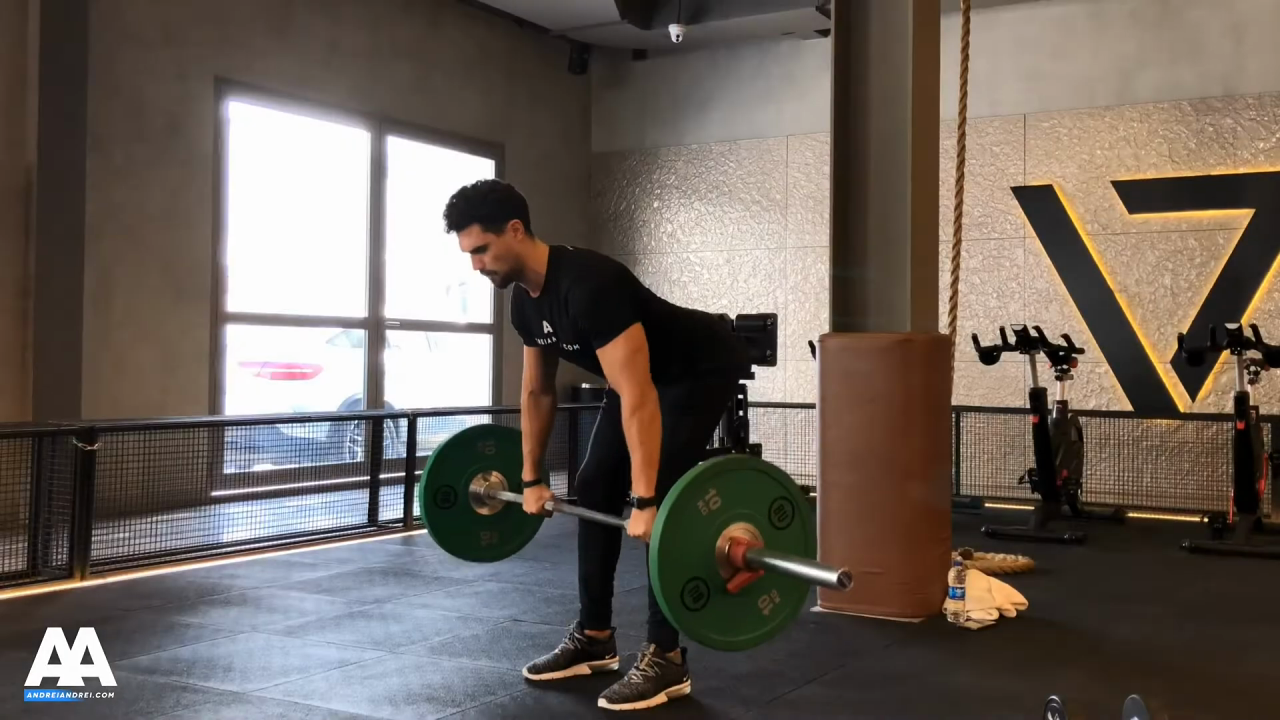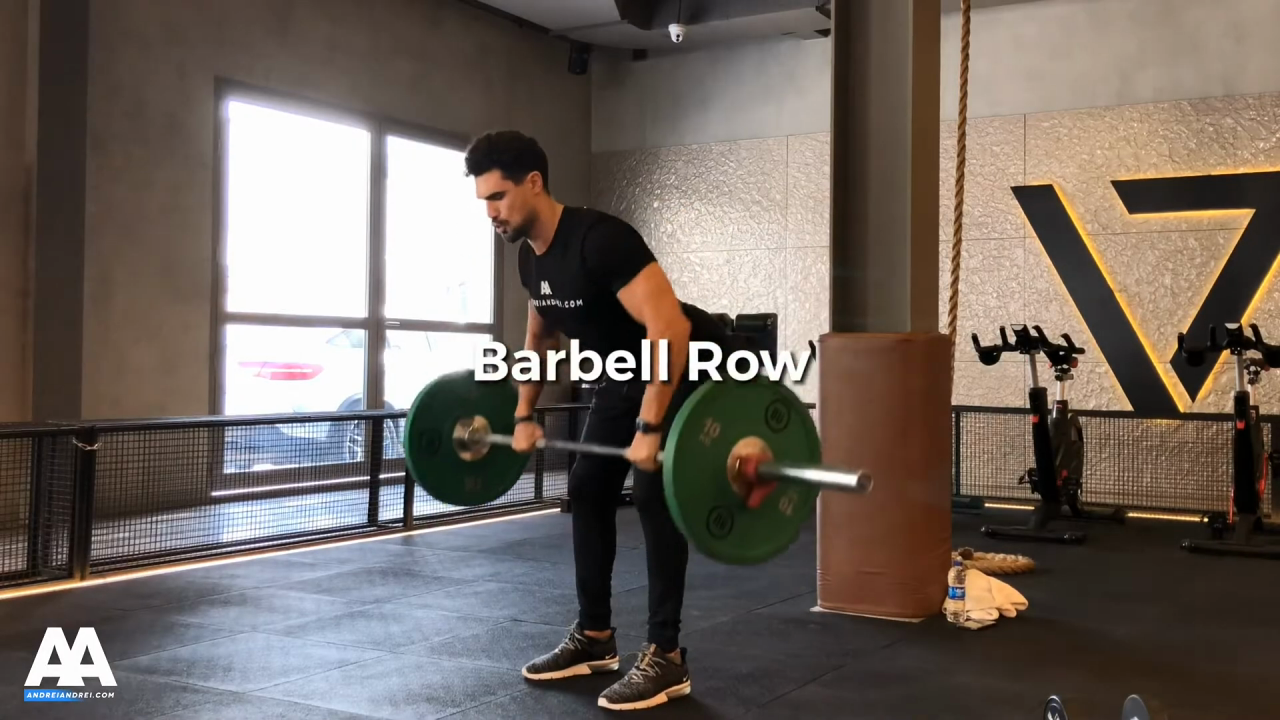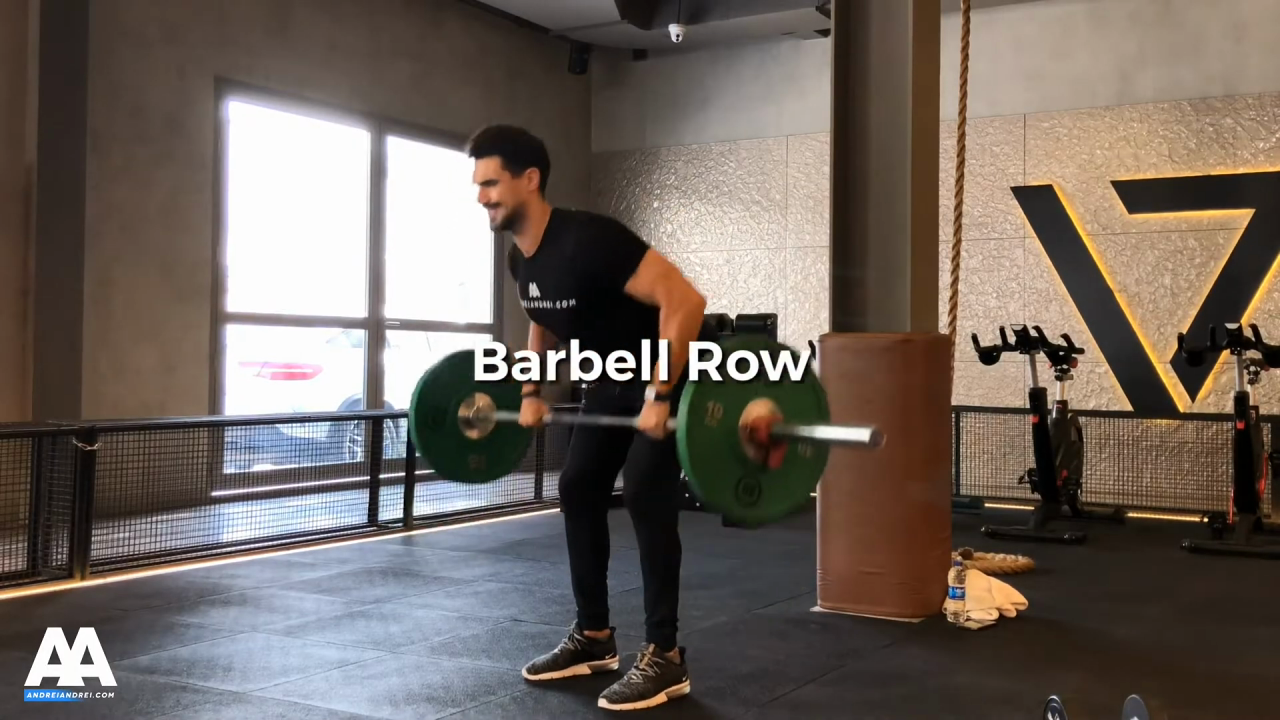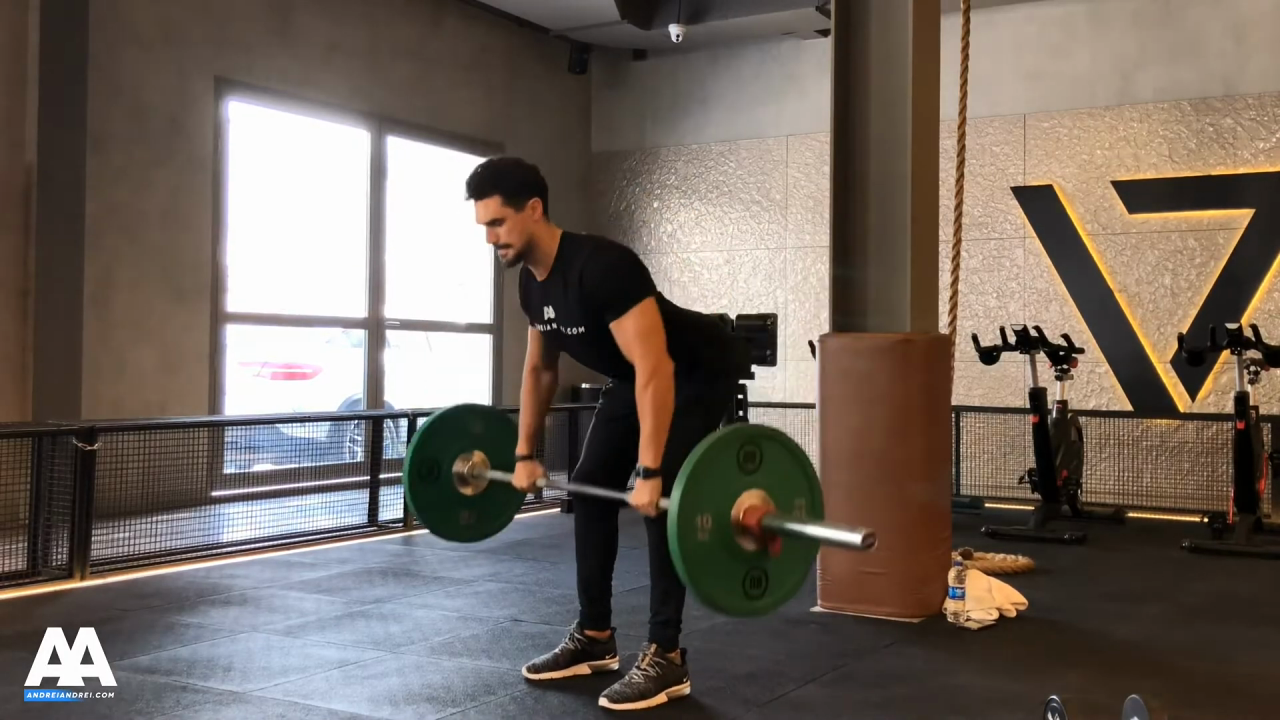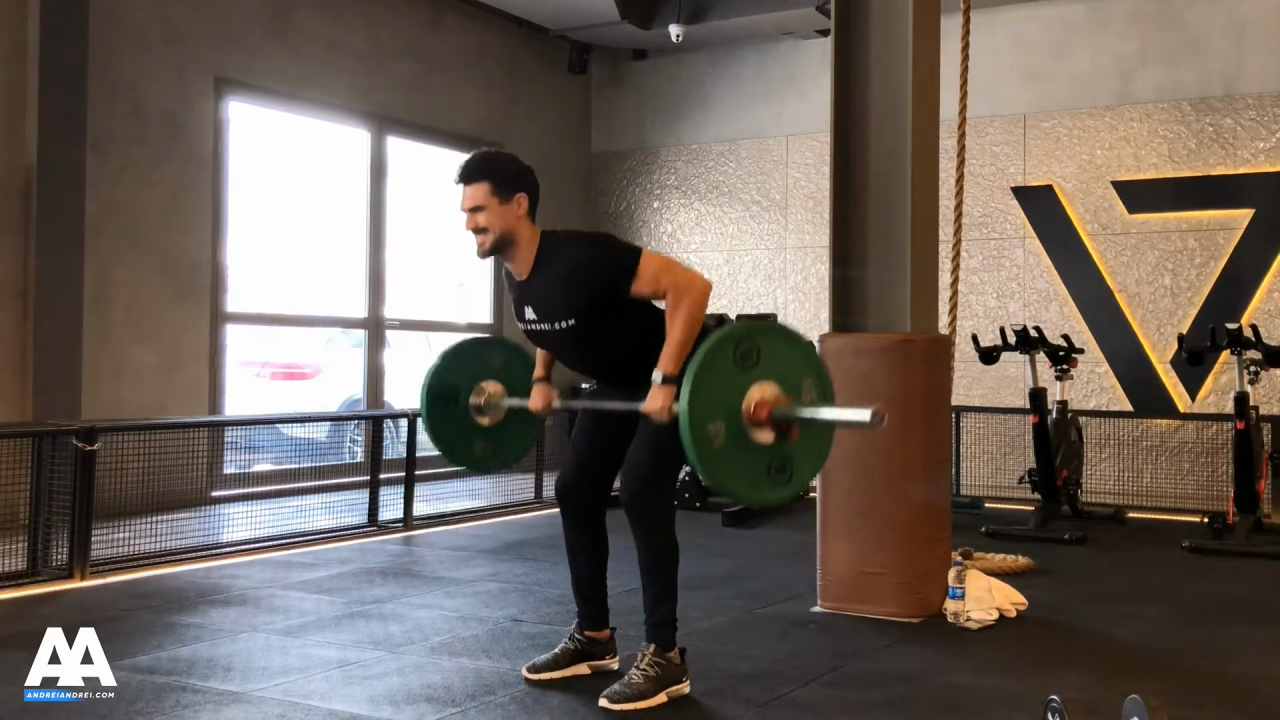
dt=1s
person 1, frame 1
left shoulder: (590, 285)
right shoulder: (525, 303)
left elbow: (639, 400)
right elbow: (537, 394)
left wrist: (645, 505)
right wrist: (532, 479)
left hip: (700, 369)
right hip: (642, 372)
left knee: (657, 503)
right knee: (594, 488)
left ankle: (665, 658)
right ankle: (594, 637)
person 1, frame 2
left shoulder: (601, 240)
right shoulder: (530, 260)
left elbow: (670, 331)
right elbow: (537, 341)
left wrist: (649, 430)
right wrist: (525, 416)
left hip: (689, 365)
right hip: (624, 368)
left knee: (656, 493)
right knee: (587, 489)
left ankle: (665, 657)
right ankle: (594, 637)
person 1, frame 3
left shoulder: (589, 240)
right shoulder: (521, 259)
left elbow: (684, 302)
left wrist: (660, 398)
right wrist: (531, 392)
left hip: (672, 366)
right hip: (614, 368)
left knee: (645, 493)
right knee: (578, 489)
left ankle: (664, 659)
right ankle: (593, 637)
person 1, frame 4
left shoulder: (601, 267)
right shoulder: (531, 284)
left elbow: (655, 368)
right elbow: (539, 370)
left wrist: (650, 472)
right wrist: (525, 453)
left hip: (698, 371)
right hip: (630, 377)
left knee: (661, 500)
right knee: (590, 490)
left ankle: (665, 658)
right ankle: (594, 636)
person 1, frame 5
left shoulder: (581, 257)
right shoulder: (515, 277)
left elbow: (691, 288)
left wrist: (666, 383)
right wrist: (541, 380)
left hip: (682, 369)
right hip: (615, 381)
left knee: (642, 493)
right knee: (575, 490)
left ankle: (664, 657)
right ankle: (593, 636)
